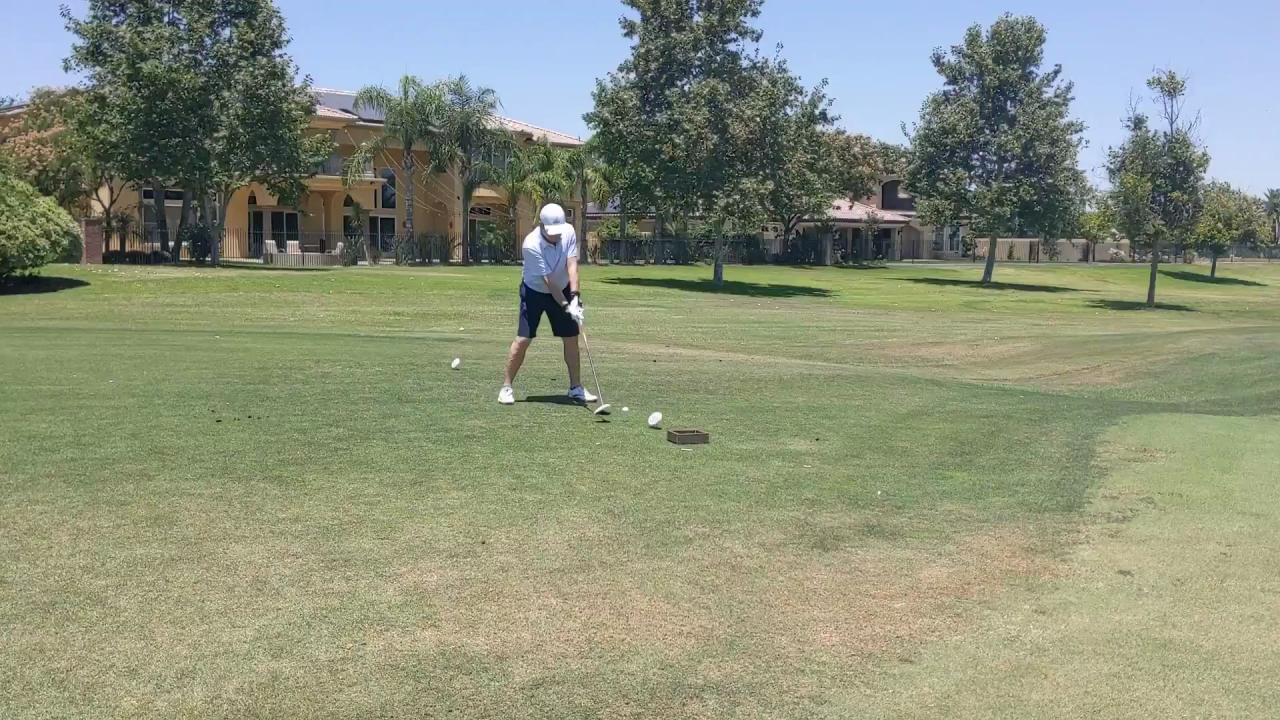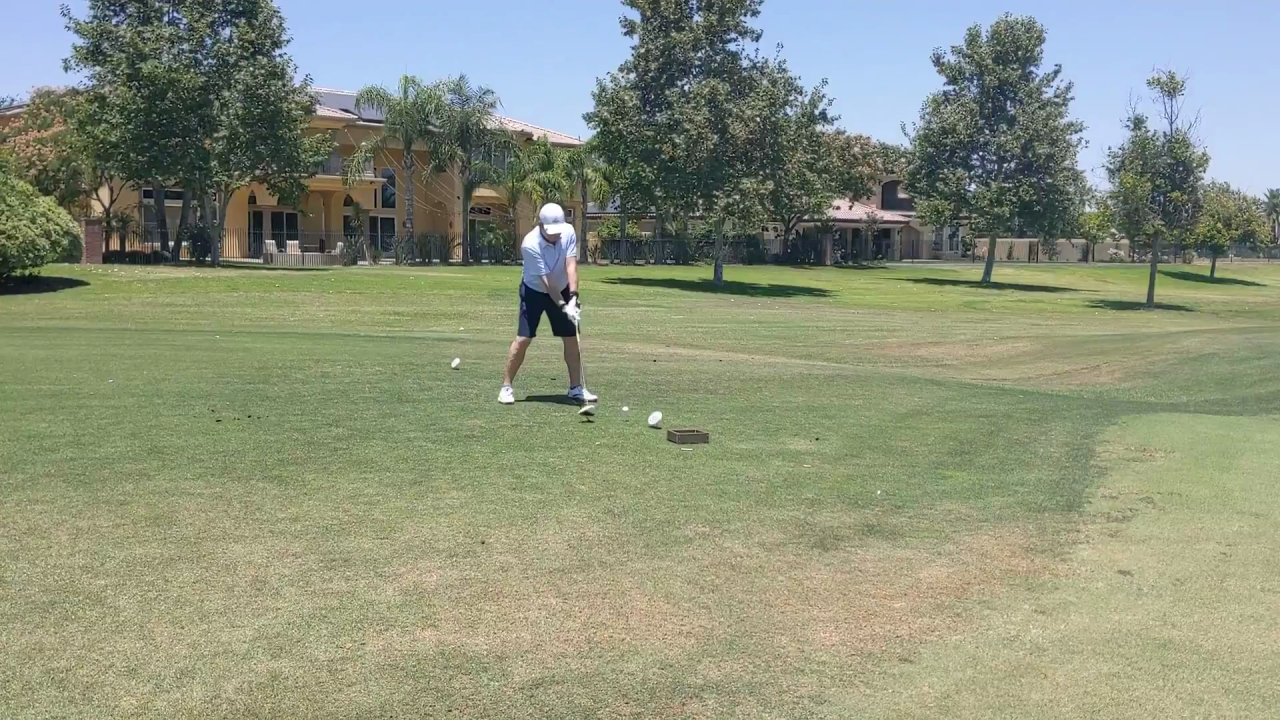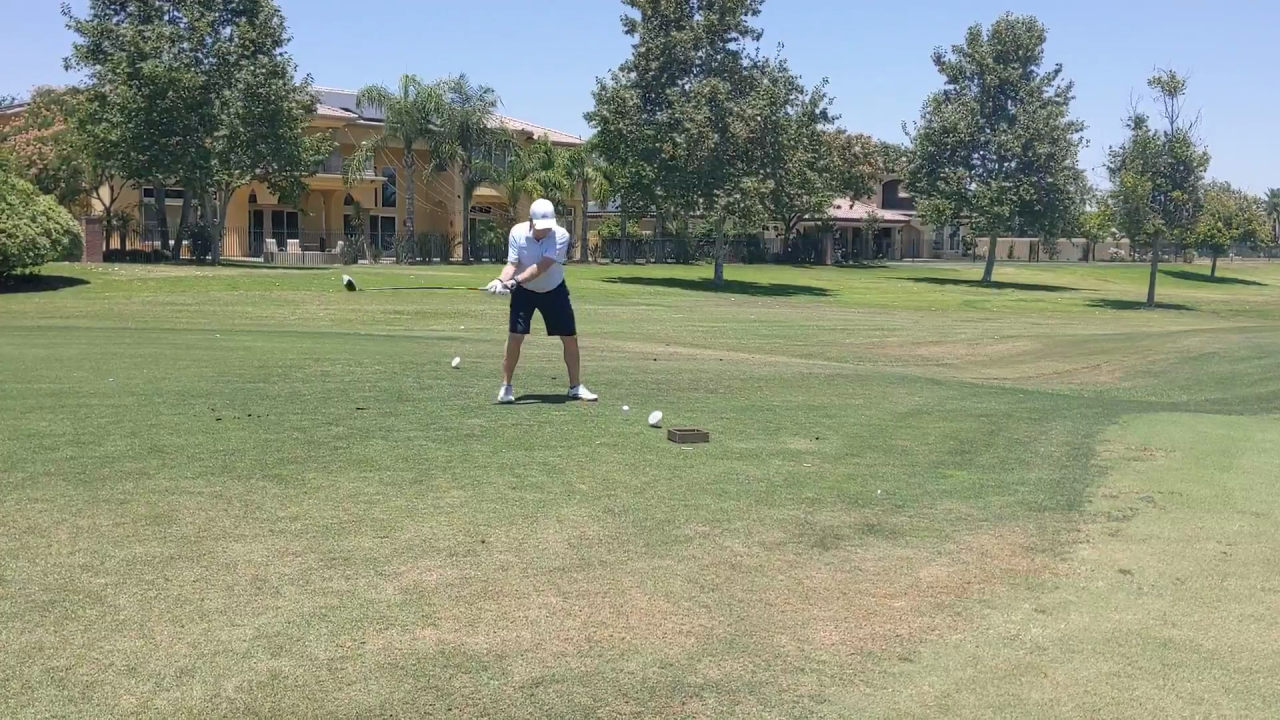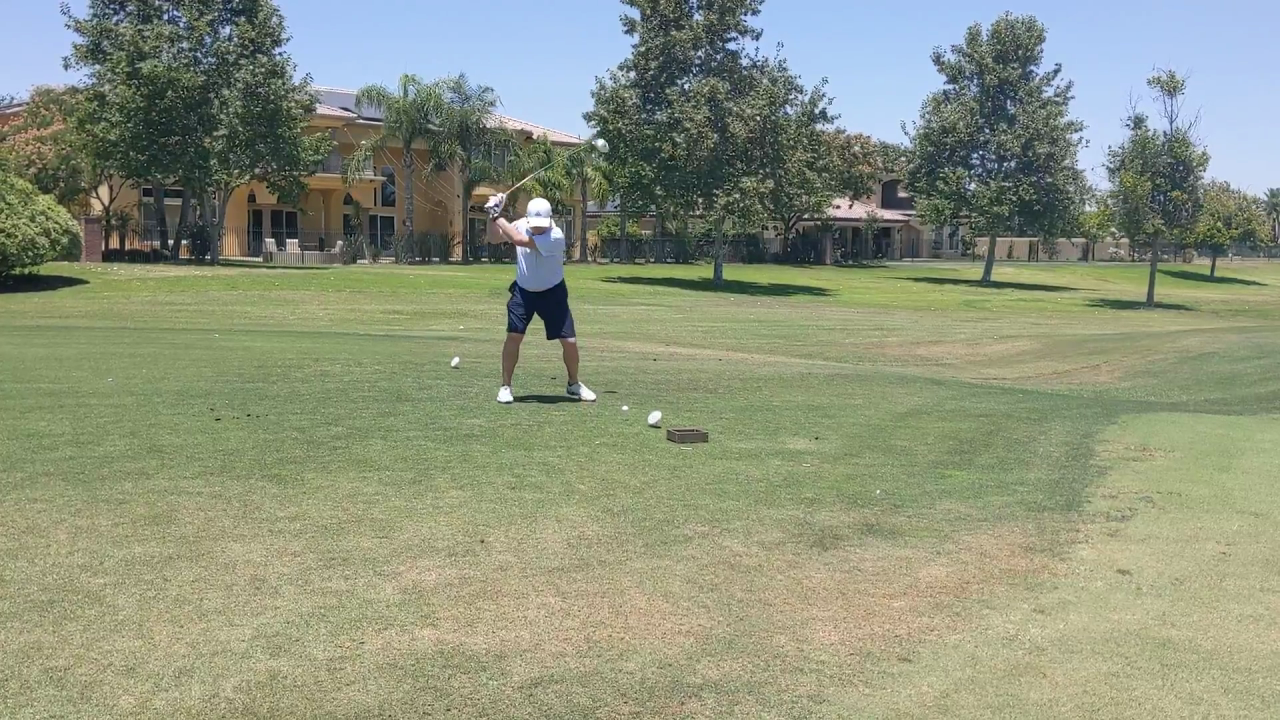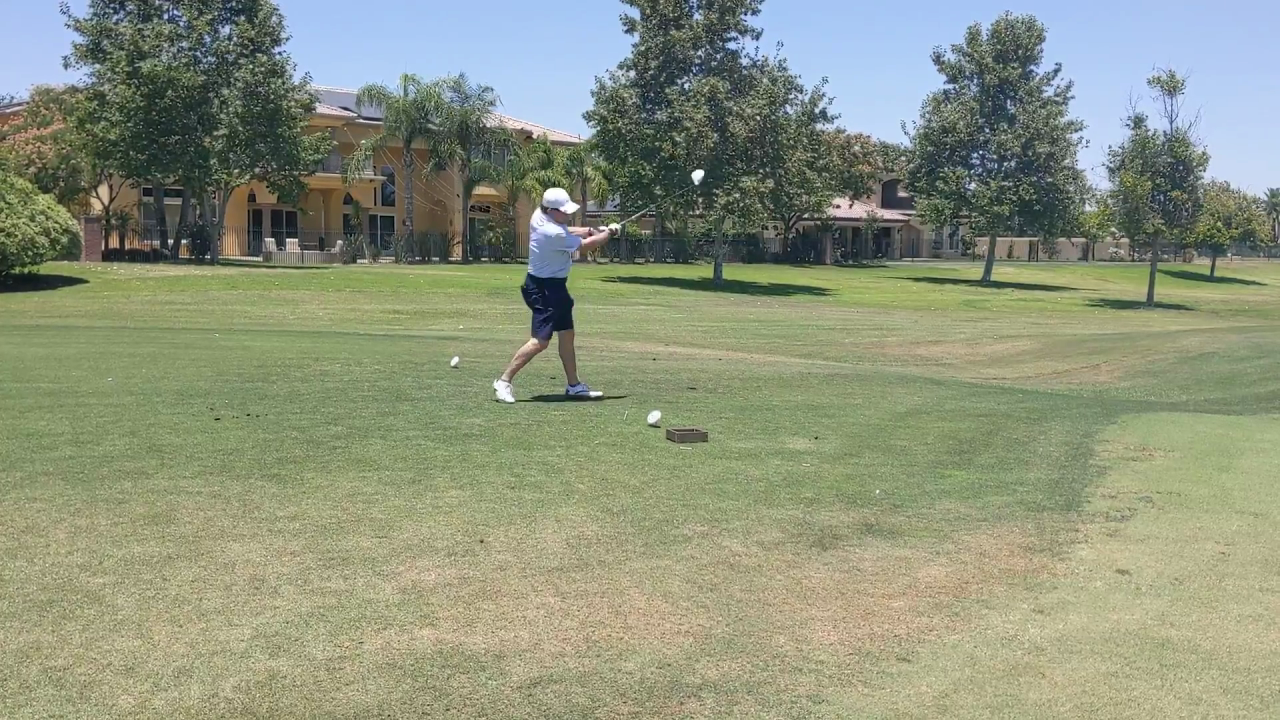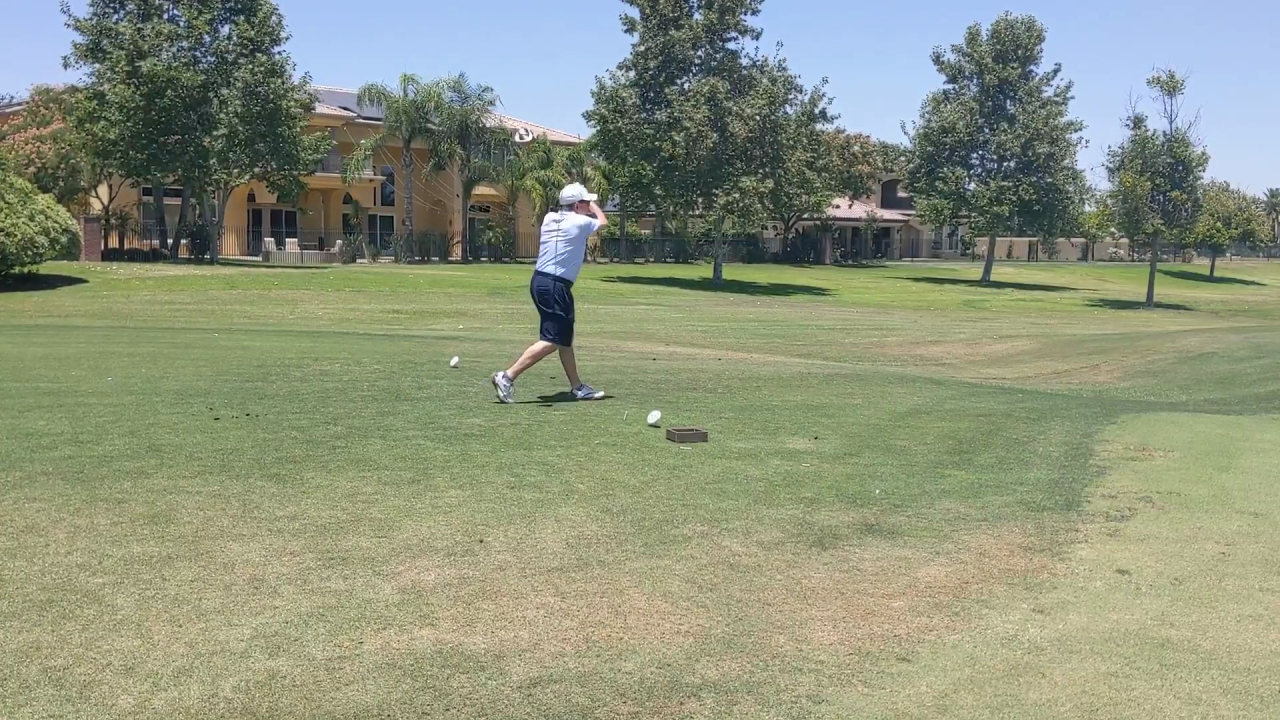
dt=0.4s
person 1, frame 1
left shoulder: (569, 232)
right shoulder: (531, 245)
left elbow: (572, 266)
right elbow: (548, 280)
left wrist: (575, 296)
right wrist: (566, 305)
left hip: (562, 290)
right hip: (534, 293)
left knee: (571, 338)
right knee: (523, 339)
left ankle: (575, 387)
right ankle: (507, 386)
person 1, frame 2
left shoulder: (568, 232)
right shoulder: (530, 244)
left elbow: (571, 266)
right elbow: (545, 280)
left wrist: (573, 296)
right wrist: (562, 305)
left hip: (562, 291)
right hip: (534, 292)
left knee: (571, 337)
right knee: (523, 339)
left ankle: (576, 387)
right ankle: (507, 386)
person 1, frame 3
left shoulder: (561, 236)
right shoulder: (517, 232)
left elbow: (541, 267)
right elbow: (512, 264)
left wrist: (513, 283)
right wrist: (501, 280)
left hip: (555, 291)
right hip: (524, 291)
left knee: (570, 338)
right knee: (516, 336)
left ankle: (575, 387)
right ankle: (506, 386)
person 1, frame 4
left shoulder: (556, 237)
right shoulder: (521, 225)
left elbow: (520, 240)
right elbow: (494, 238)
left wrist: (497, 217)
right wrist: (493, 215)
left hip: (553, 293)
right hip: (524, 292)
left knee: (570, 342)
right knee: (513, 336)
left ankle: (573, 384)
right ankle: (506, 386)
person 1, frame 5
left shoulder: (540, 217)
right shoulder: (549, 231)
left elbow: (568, 232)
right elbow: (585, 245)
left wrist: (597, 230)
right wrist: (608, 233)
left hip: (551, 287)
right hip: (542, 288)
left knee: (567, 333)
right knee: (541, 339)
left ankle: (574, 385)
right ankle: (504, 381)
person 1, frame 6
left shoulder: (550, 219)
right shoulder: (579, 223)
right elbow: (602, 222)
left wrist: (589, 204)
right wrist: (593, 204)
left hip: (542, 282)
right hip: (554, 287)
left knee: (565, 338)
right knee: (551, 341)
left ankle: (577, 387)
right ankle: (507, 377)
